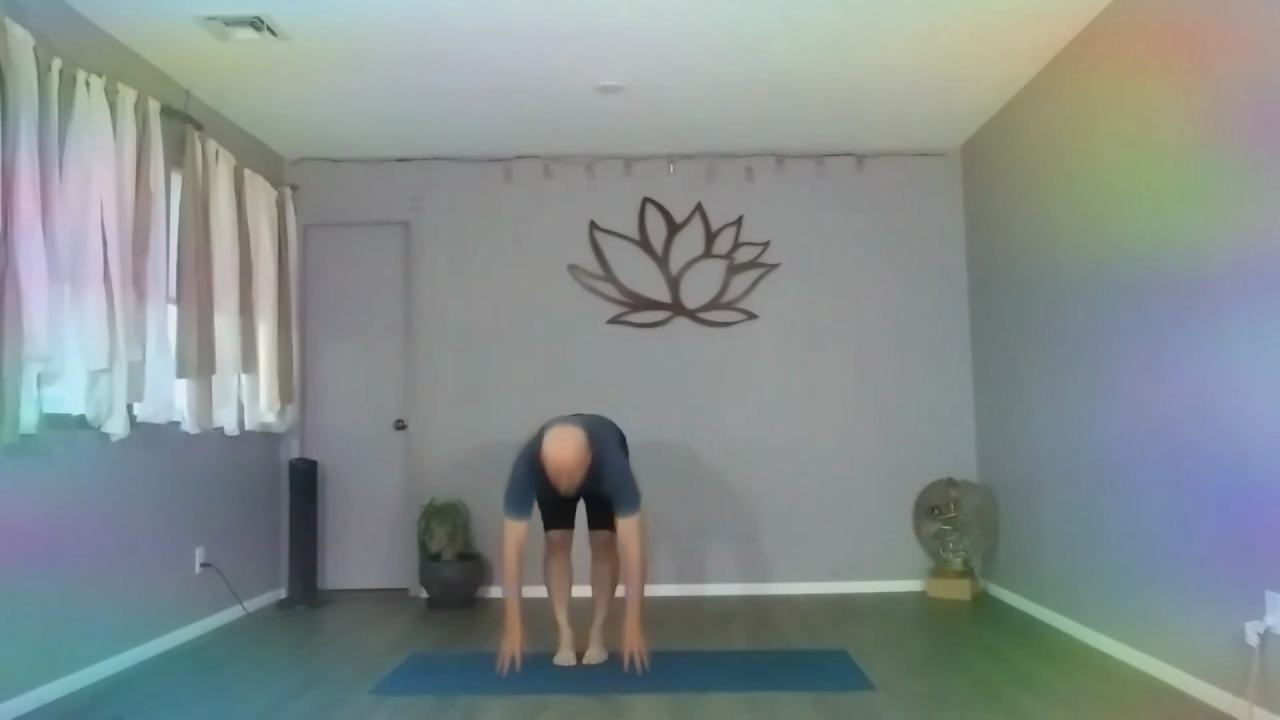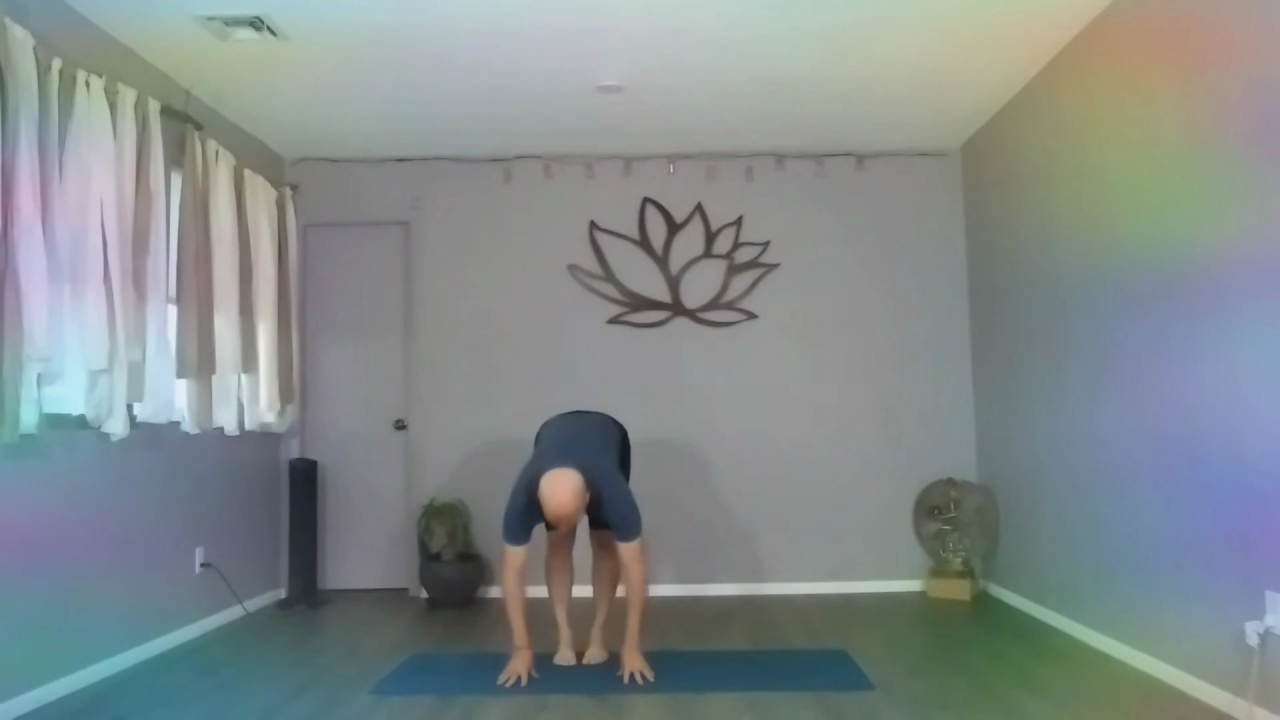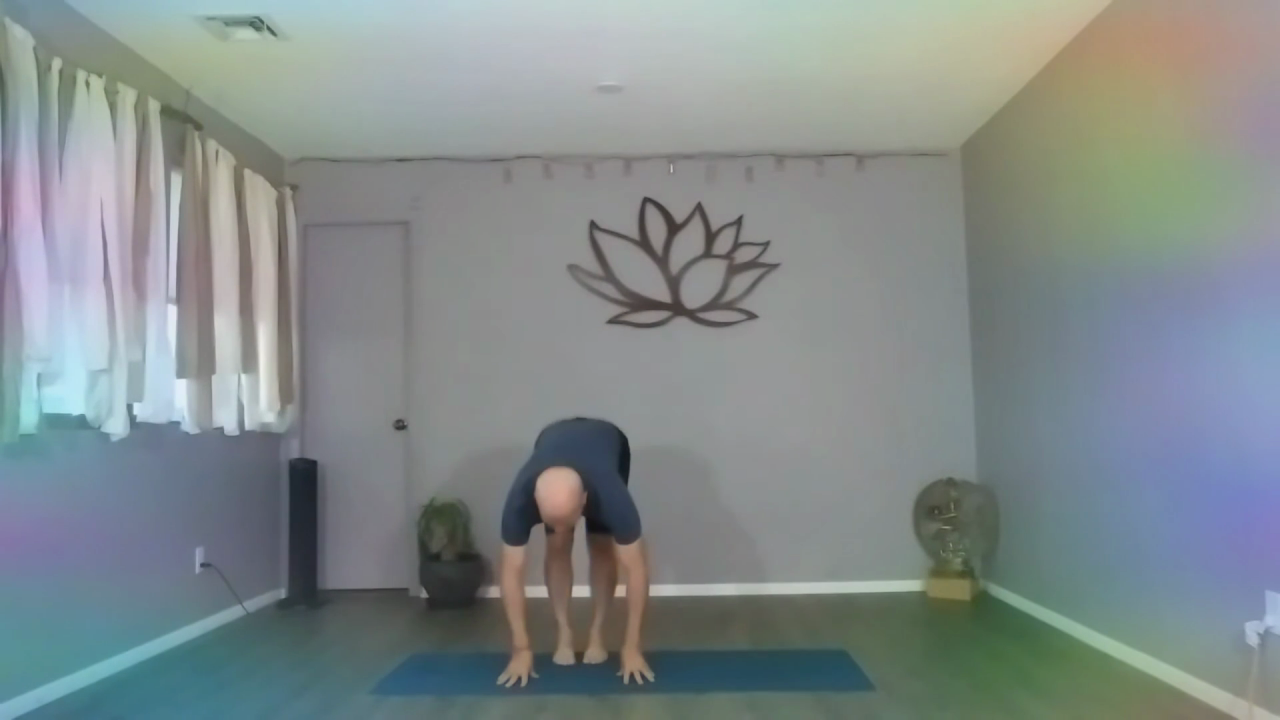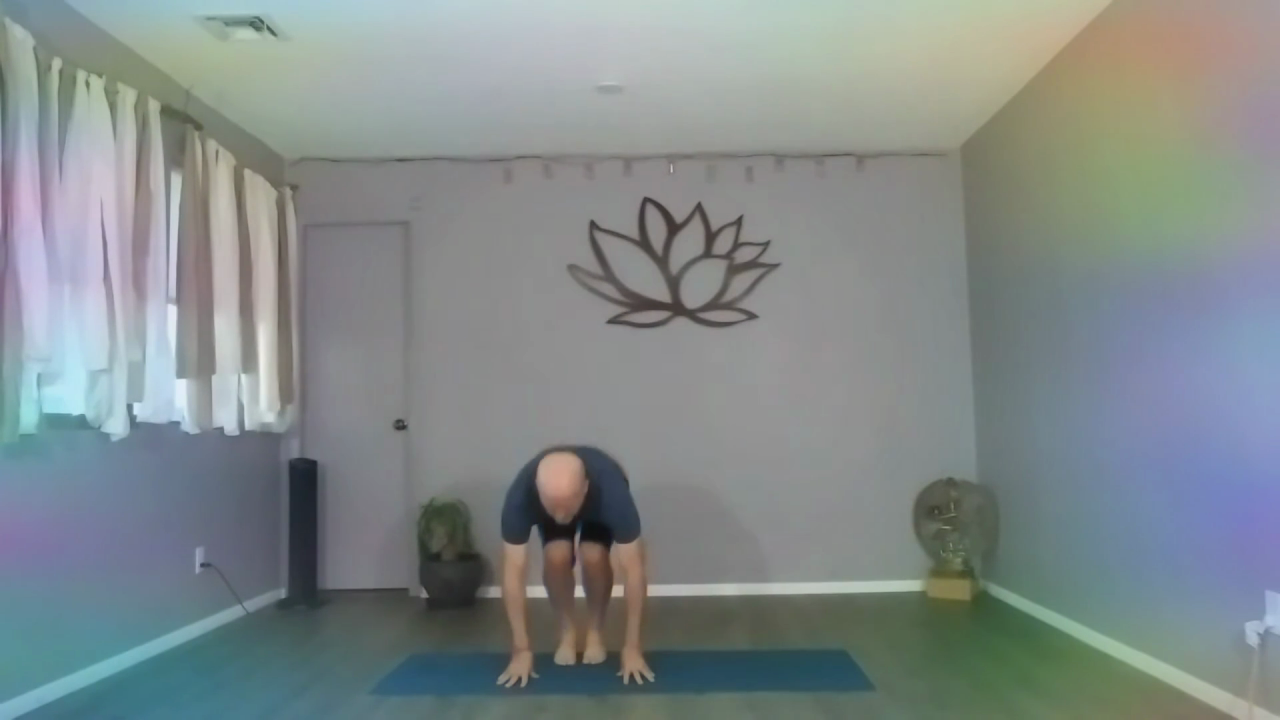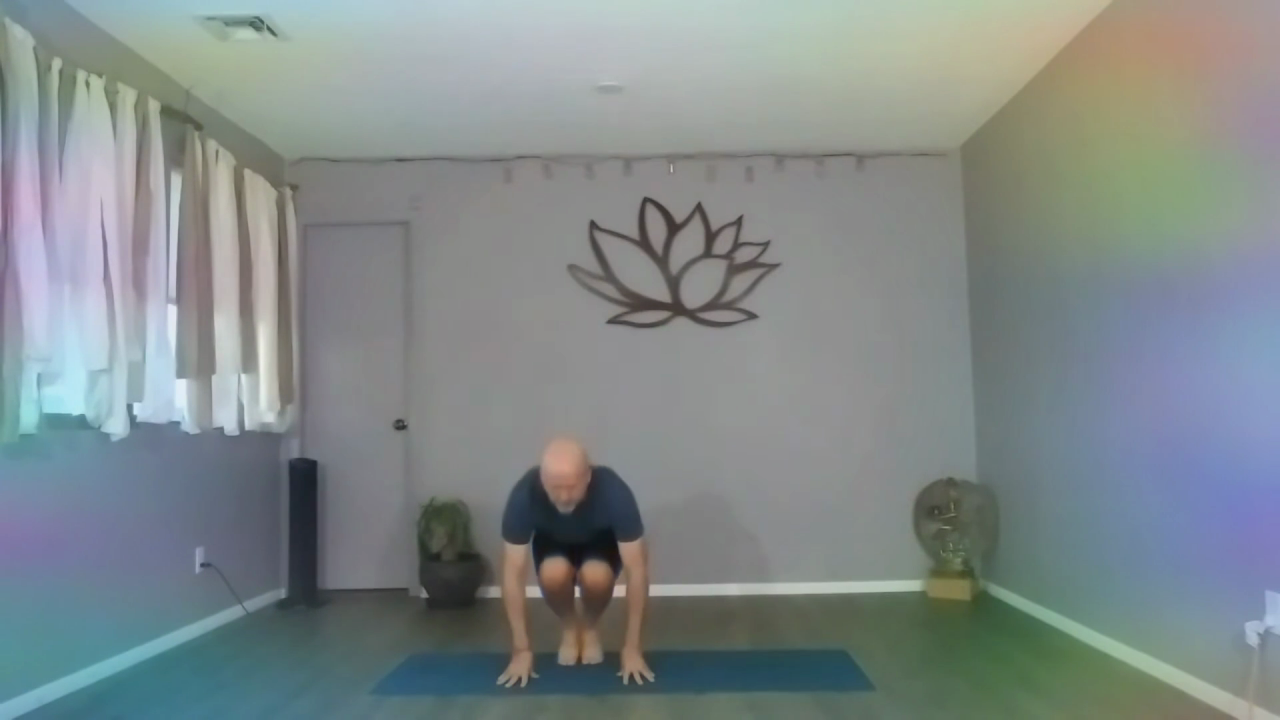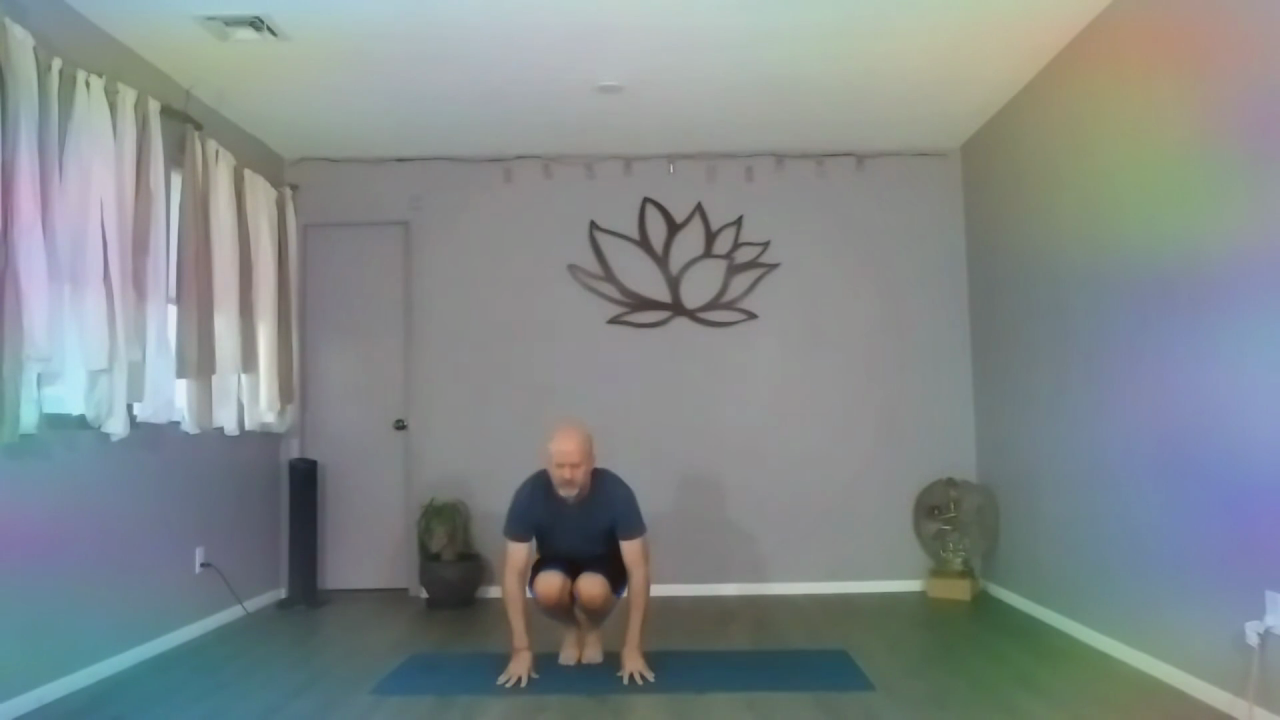
dt=0.3s
person 1, frame 1
left shoulder: (611, 463)
right shoulder: (527, 466)
left elbow: (632, 544)
right elbow: (512, 546)
left wrist: (632, 622)
right wrist: (513, 624)
left knee: (604, 542)
right knee: (556, 542)
left ankle: (597, 633)
right ankle: (565, 635)
person 1, frame 2
left shoulder: (612, 492)
right shoulder: (524, 498)
left elbow: (634, 567)
right elbow: (512, 572)
left wrist: (631, 646)
right wrist: (521, 648)
left knee: (605, 544)
right knee: (558, 543)
left ankle: (597, 633)
right ankle: (564, 635)
person 1, frame 3
left shoulder: (611, 496)
right shoulder: (521, 499)
left elbow: (635, 568)
right elbow: (512, 572)
left wrist: (632, 647)
right wrist: (521, 649)
left knee: (601, 546)
right knee: (557, 545)
left ankle: (596, 633)
right ankle: (564, 633)
person 1, frame 4
left shoulder: (611, 490)
right shoulder: (520, 495)
left elbow: (634, 569)
right elbow: (514, 573)
left wrist: (631, 648)
right wrist: (521, 650)
left knee: (593, 556)
right knee: (556, 557)
left ankle: (595, 631)
right ankle: (567, 631)
person 1, frame 5
left shoulder: (614, 493)
right shoulder: (524, 495)
left elbow: (636, 569)
right elbow: (513, 573)
left wrist: (632, 648)
right wrist: (521, 650)
left hip: (600, 542)
right hip: (553, 543)
left knee: (595, 577)
right knee: (553, 574)
left ankle: (590, 627)
right ankle: (569, 627)
person 1, frame 6
left shoulder: (616, 493)
right shoulder: (529, 494)
left elbow: (638, 568)
right elbow: (514, 571)
left wrist: (632, 647)
right wrist: (521, 649)
left hip: (603, 564)
right hip: (556, 562)
left knee: (591, 589)
right knee: (547, 589)
left ankle: (592, 630)
right ankle: (571, 629)
